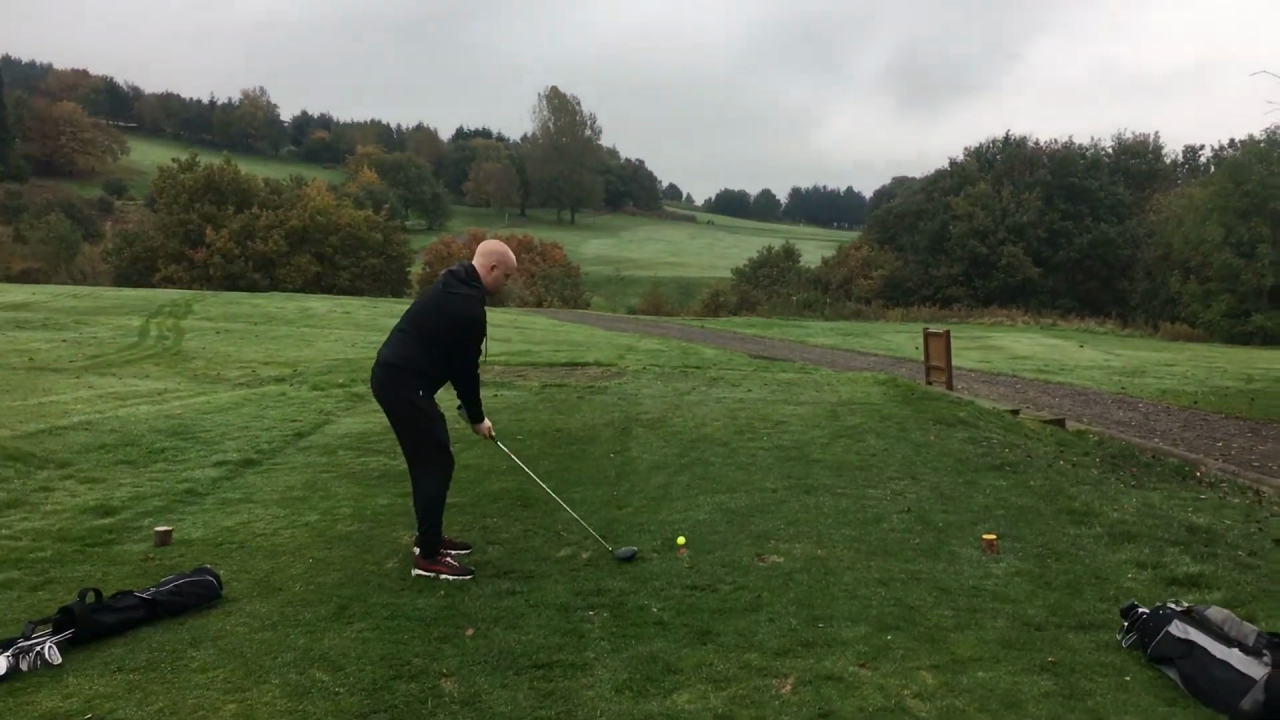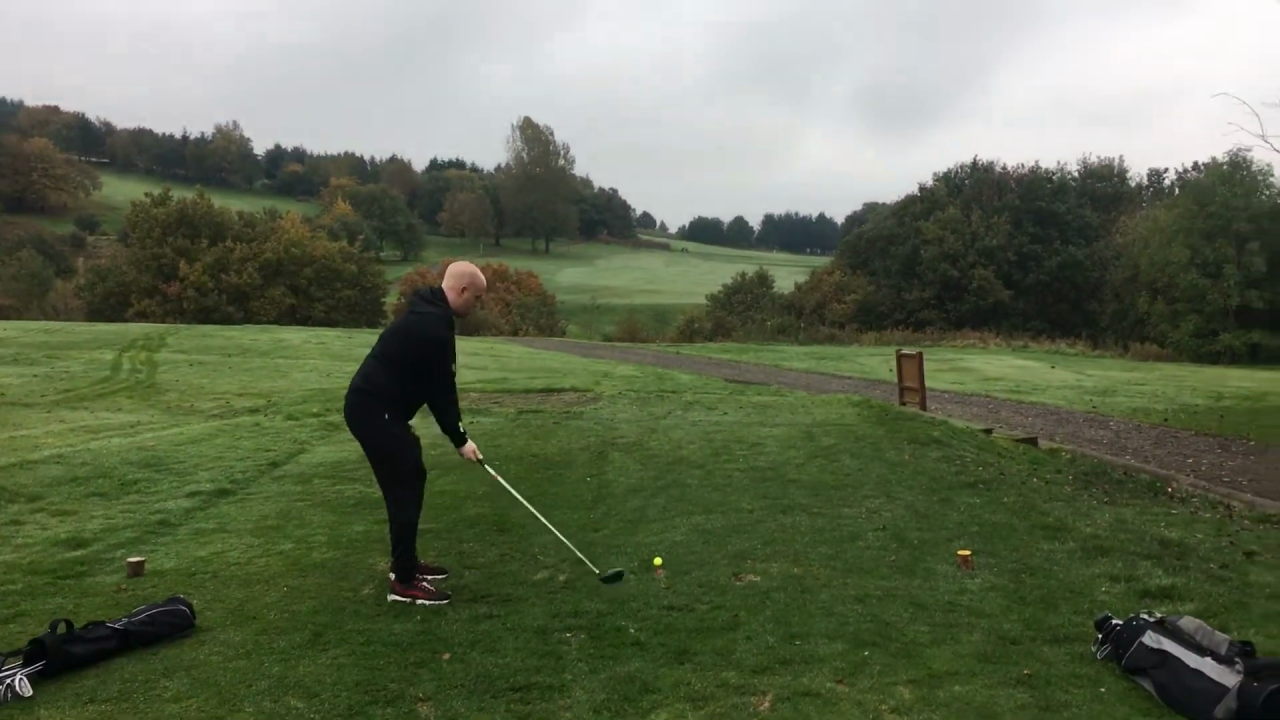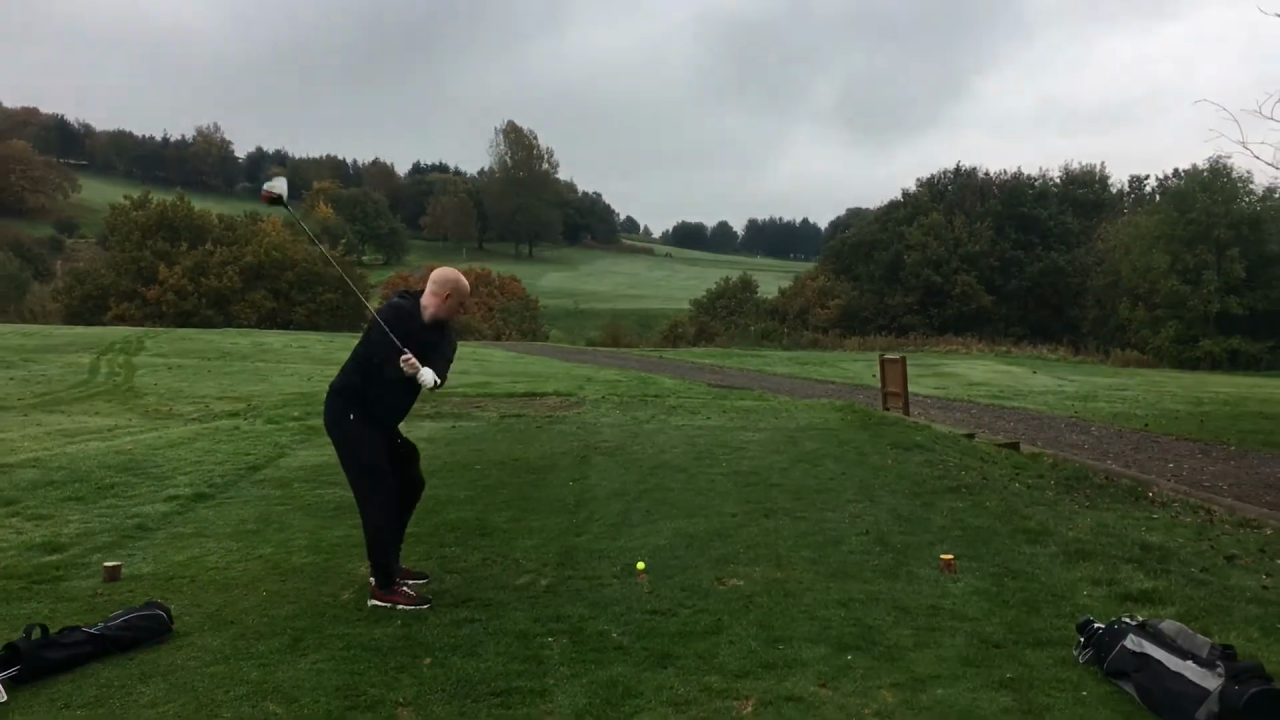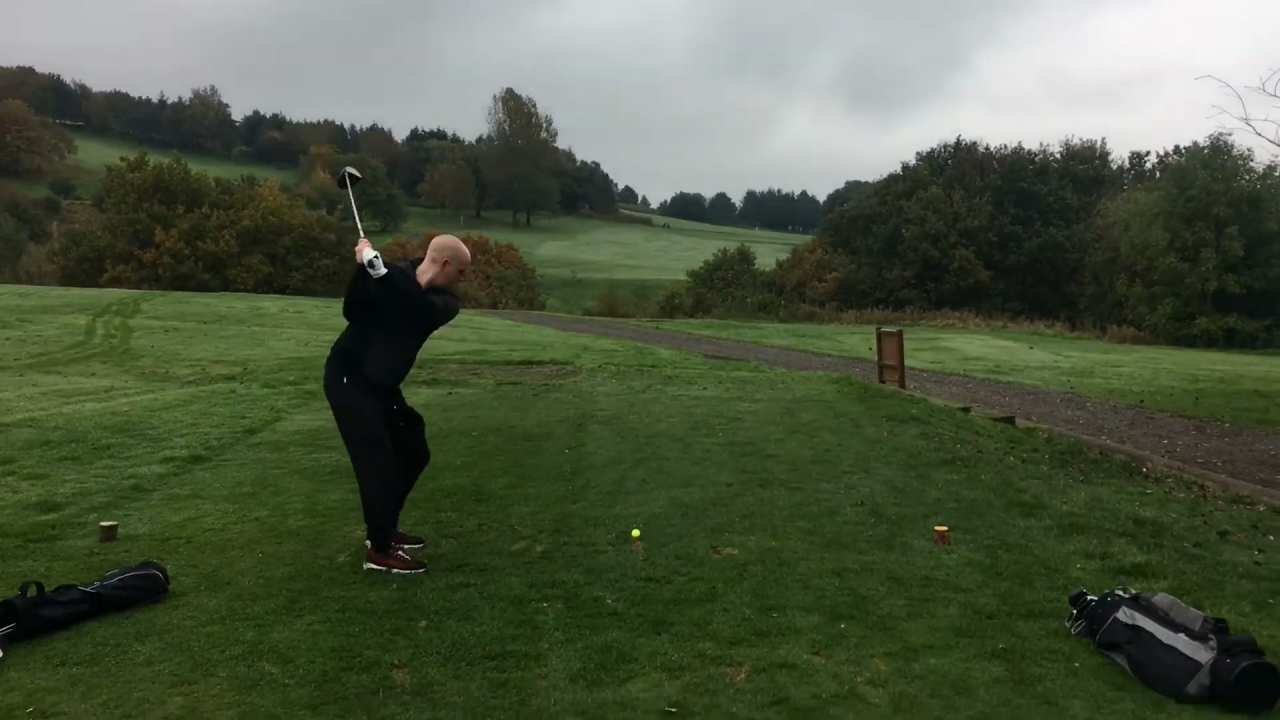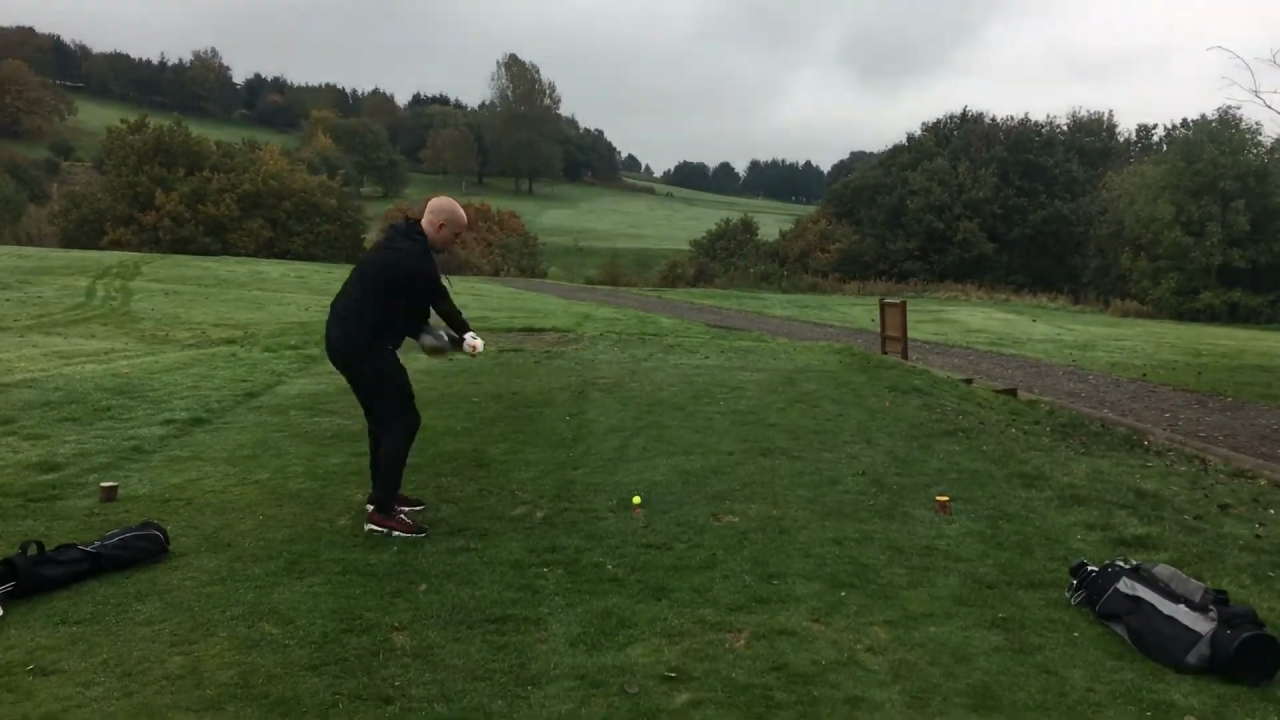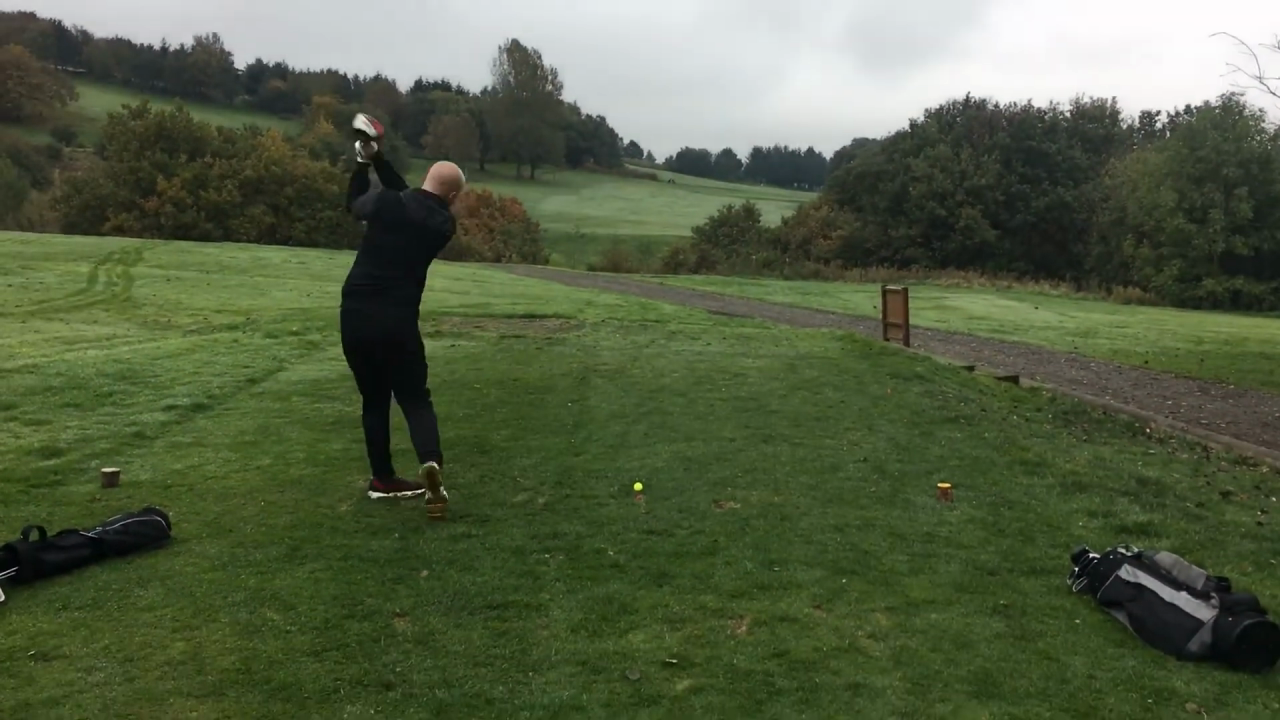
dt=0.3s
person 1, frame 1
left shoulder: (453, 286)
right shoulder: (467, 307)
right elbow: (465, 367)
left wrist: (469, 409)
right wrist: (476, 416)
left hip: (394, 375)
right hip: (404, 383)
left knee: (429, 459)
right knee: (436, 463)
left ankle: (429, 537)
right ankle: (429, 556)
person 1, frame 2
left shoulder: (437, 319)
right shoulder: (429, 326)
left elbow: (443, 380)
right elbow: (436, 390)
left wrist: (458, 432)
right wrist: (459, 439)
left hip: (383, 407)
right hip: (373, 410)
left knee: (410, 480)
right knee: (404, 488)
left ankle: (405, 562)
right ankle: (404, 581)
person 1, frame 3
left shoulder: (441, 332)
right shoulder: (395, 314)
left elbow: (439, 370)
right elbow: (383, 369)
left wrist: (425, 373)
right wrist: (406, 372)
left hip: (379, 417)
right hip: (350, 413)
left knee: (409, 484)
right knee: (379, 494)
left ankle: (387, 565)
right ankle: (384, 586)
person 1, frame 4
left shoulder: (445, 300)
right shoulder: (392, 276)
left elbow: (425, 307)
right elbow: (353, 313)
left wrist: (376, 268)
right wrist: (365, 268)
left hip: (383, 385)
right hip: (348, 378)
left knee: (415, 452)
right knee: (377, 461)
left ankle: (383, 529)
right ankle: (380, 549)
person 1, frame 5
left shoulder: (410, 247)
right shoulder: (409, 253)
left elbow: (438, 302)
right elbow: (418, 310)
left wrist: (463, 334)
right wrist: (464, 336)
left hip: (347, 335)
right hip: (361, 342)
left knee: (388, 415)
right knee: (400, 419)
left ankle: (382, 493)
right ankle: (382, 512)
person 1, frame 6
left shoulder: (386, 204)
right shoulder: (444, 225)
left elbow: (356, 202)
left wrist: (364, 155)
right wrist: (378, 159)
left hip: (356, 314)
right hip: (398, 320)
left knee: (375, 398)
right knee: (415, 400)
left ankle: (383, 478)
right ankle: (429, 464)
